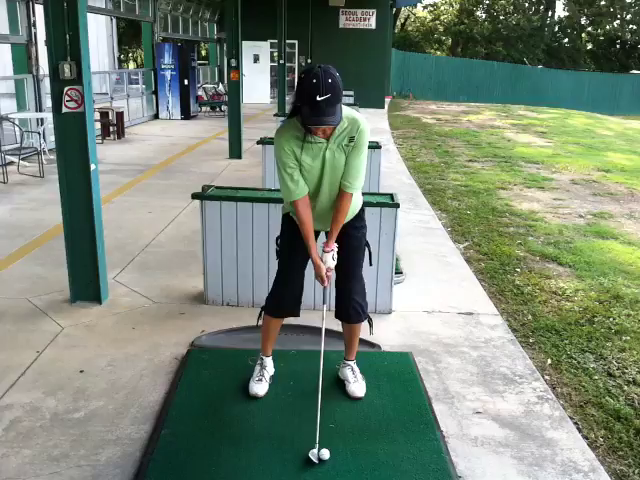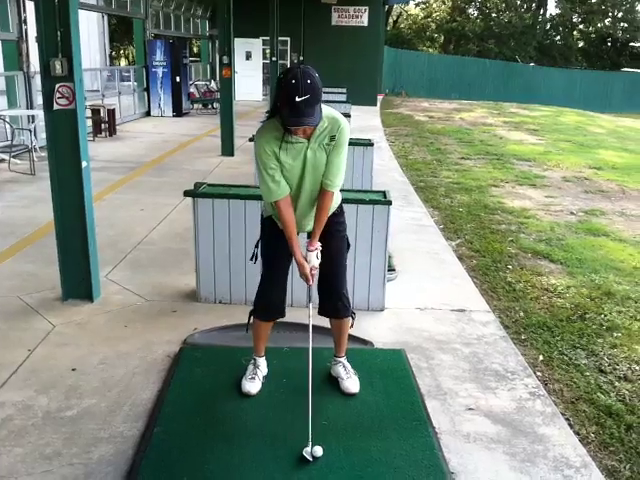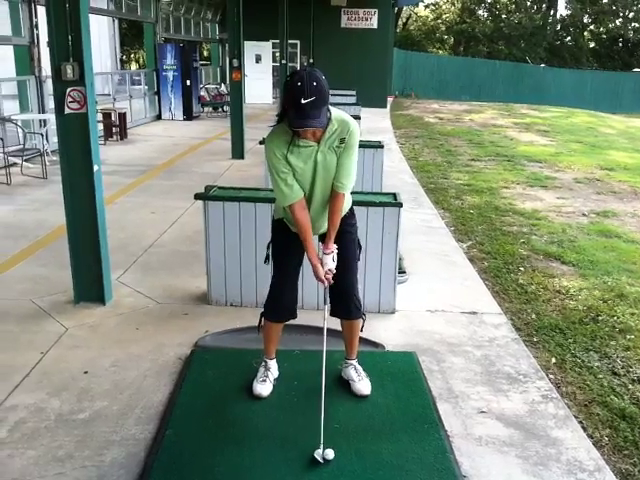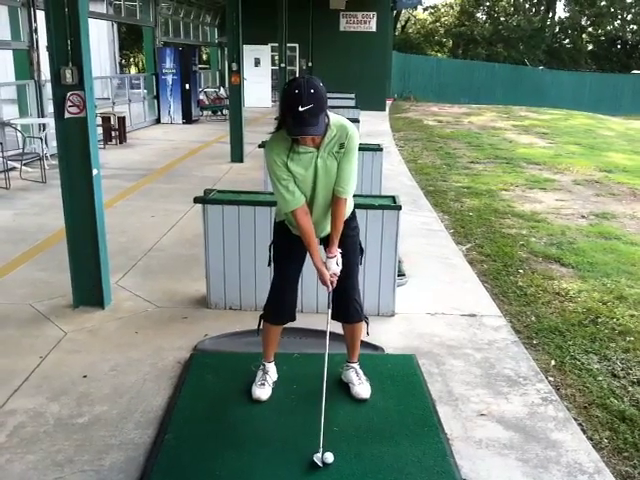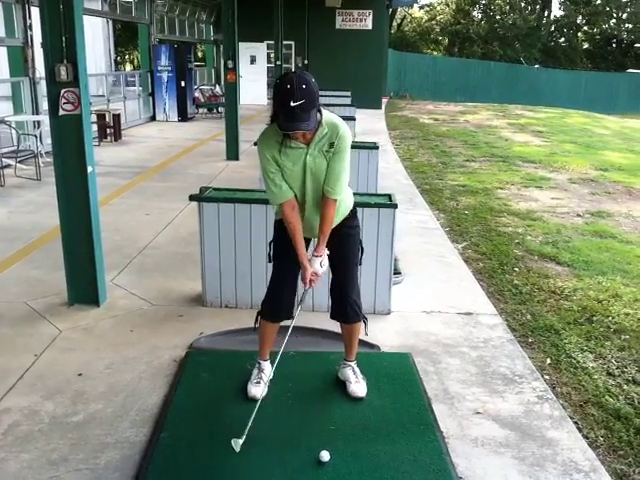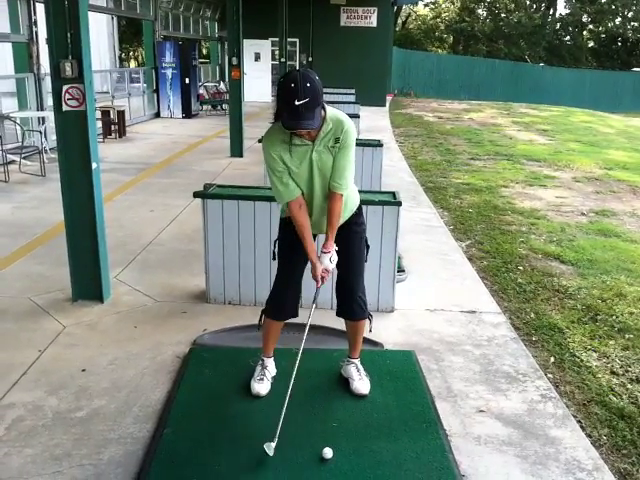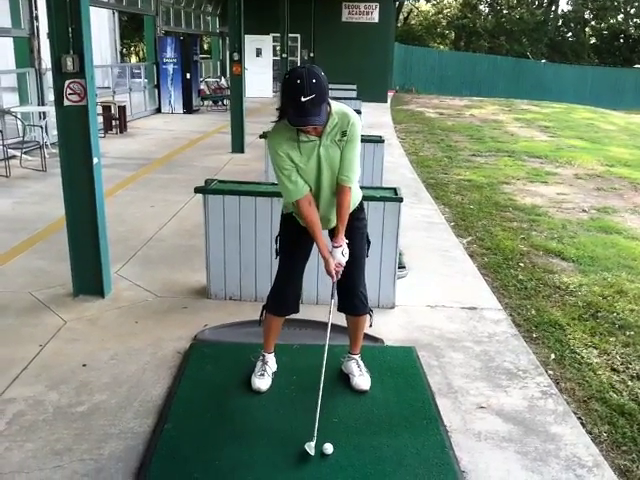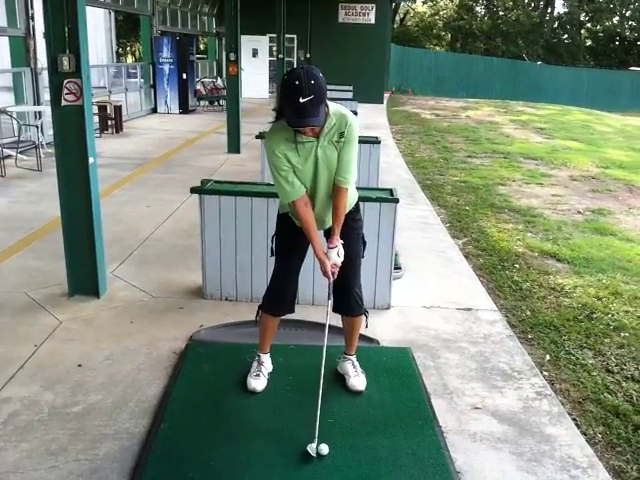
dt=0.4s
person 1, frame 1
left shoulder: (357, 128)
right shoulder: (286, 136)
left elbow: (348, 190)
right elbow: (299, 199)
left wrist: (332, 243)
right wrist: (314, 255)
left hip: (348, 218)
right hip: (299, 218)
left knee: (352, 294)
right knee: (284, 289)
left ankle: (349, 364)
right ankle: (265, 361)
person 1, frame 2
left shoulder: (337, 127)
right shoulder: (266, 138)
left elbow: (328, 189)
right elbow: (281, 200)
left wrist: (314, 242)
right wrist: (297, 254)
left hip: (327, 215)
right hip: (279, 219)
left knee: (336, 291)
right knee: (270, 291)
left ankle: (340, 361)
right ankle: (258, 362)
person 1, frame 3
left shoulder: (347, 129)
right shoulder: (276, 143)
left elbow: (339, 191)
right elbow: (295, 204)
left wrist: (330, 244)
right wrist: (313, 258)
left hip: (338, 217)
right hip: (290, 222)
left knee: (348, 292)
right knee: (280, 293)
left ankle: (351, 363)
right ankle: (269, 364)
person 1, frame 4
left shoulder: (346, 134)
right shoulder: (276, 149)
left elbow: (341, 196)
right elbow: (298, 209)
left wrist: (334, 248)
right wrist: (318, 263)
left hip: (340, 221)
right hip: (292, 226)
left knee: (350, 295)
right knee: (280, 295)
left ankle: (352, 366)
right ankle: (267, 366)
person 1, frame 5
left shoulder: (338, 132)
right shoulder: (268, 143)
left elbow: (331, 197)
right elbow: (287, 204)
left wrist: (321, 249)
right wrist: (303, 260)
left hip: (340, 219)
right hip: (291, 222)
left knee: (348, 294)
right knee: (278, 293)
left ankle: (349, 365)
right ankle: (263, 364)
person 1, frame 6
left shoulder: (342, 127)
right shoulder: (273, 142)
left elbow: (338, 192)
right elbow: (295, 203)
left wrist: (329, 245)
right wrist: (313, 258)
left hip: (345, 216)
right hip: (297, 220)
left knee: (353, 292)
right knee: (283, 291)
left ankle: (353, 362)
right ankle: (266, 362)
person 1, frame 7
left shoulder: (348, 121)
right shoulder: (279, 139)
left elbow: (345, 184)
right elbow: (303, 200)
left wrist: (340, 236)
right wrist: (324, 252)
left hip: (348, 211)
right hip: (299, 216)
left knee: (354, 287)
right knee: (285, 287)
left ankle: (353, 358)
right ankle: (267, 357)
person 1, frame 8
left shoulder: (346, 123)
right shoulder: (276, 140)
left elbow: (343, 185)
right elbow: (299, 201)
left wrist: (336, 238)
right wrist: (320, 253)
left hip: (344, 212)
right hip: (296, 217)
left knee: (350, 289)
right knee: (280, 287)
left ankle: (349, 359)
right ankle: (263, 358)
